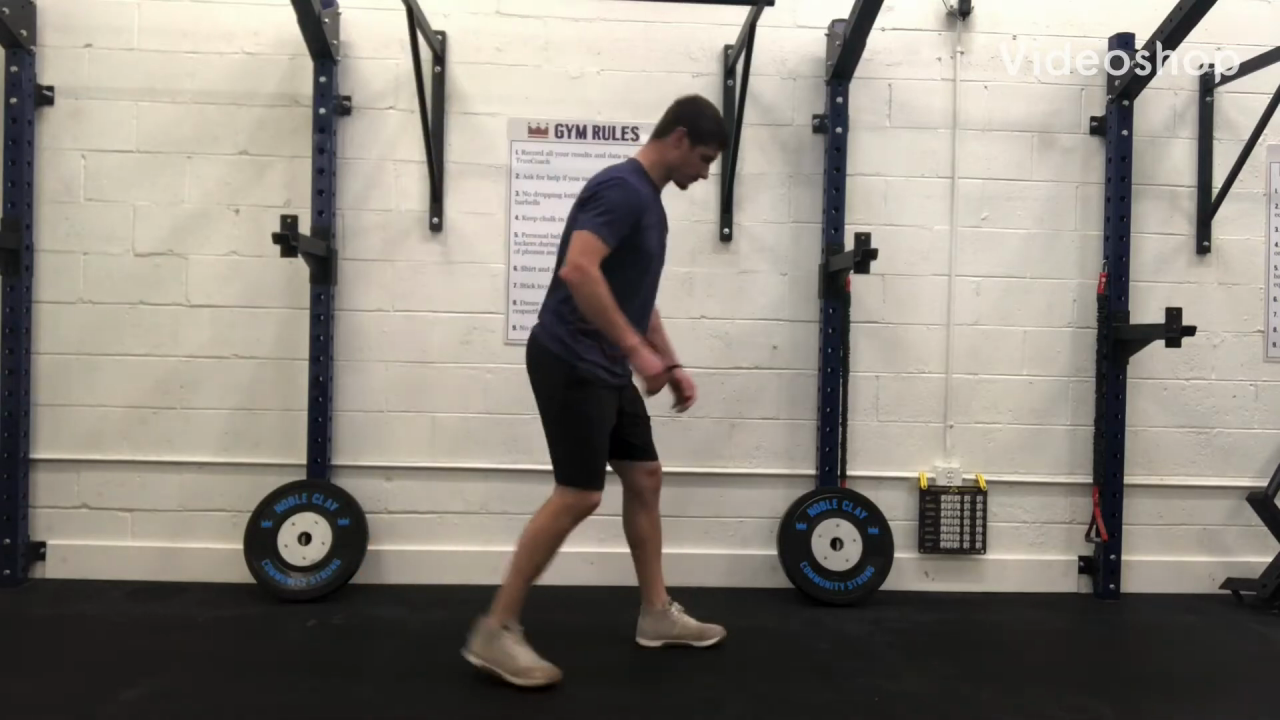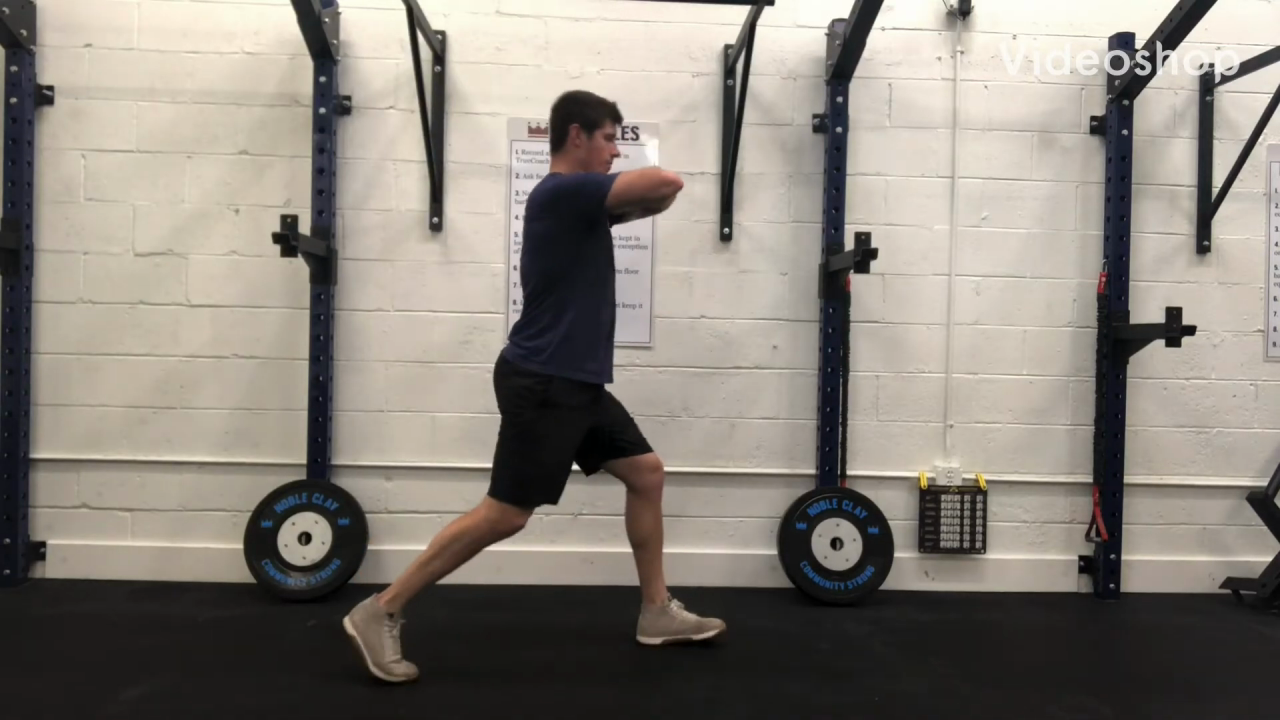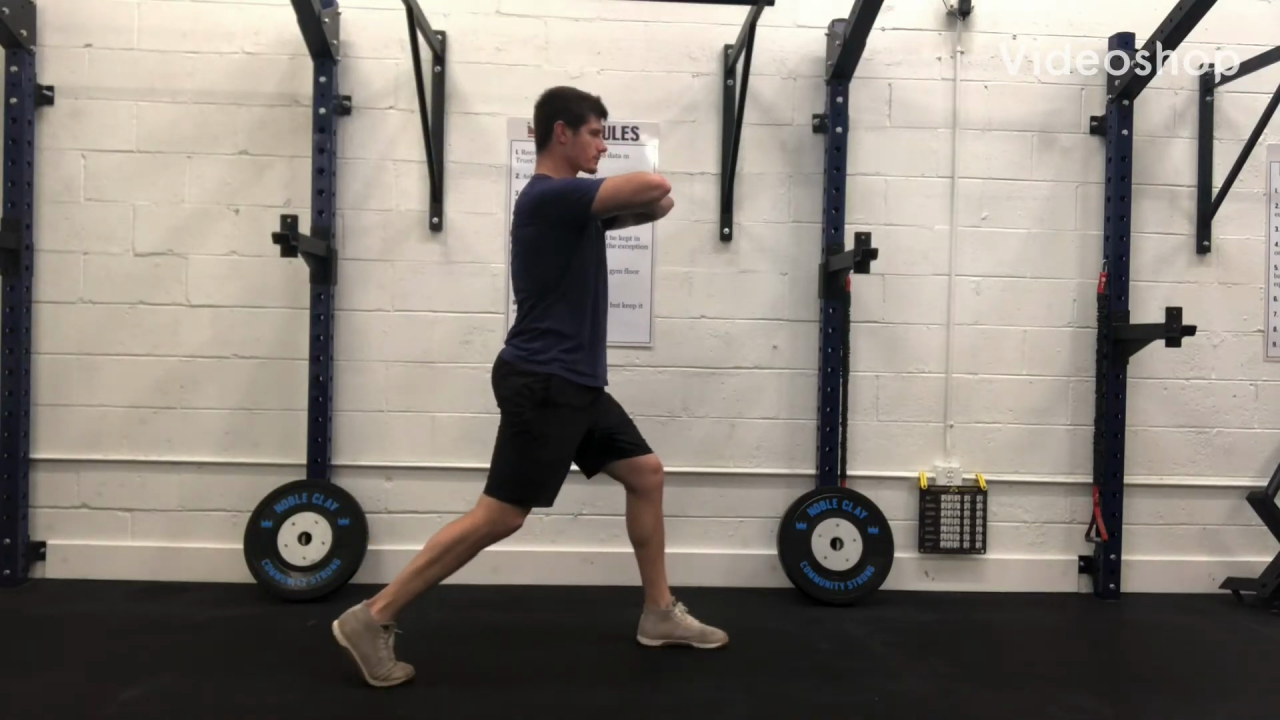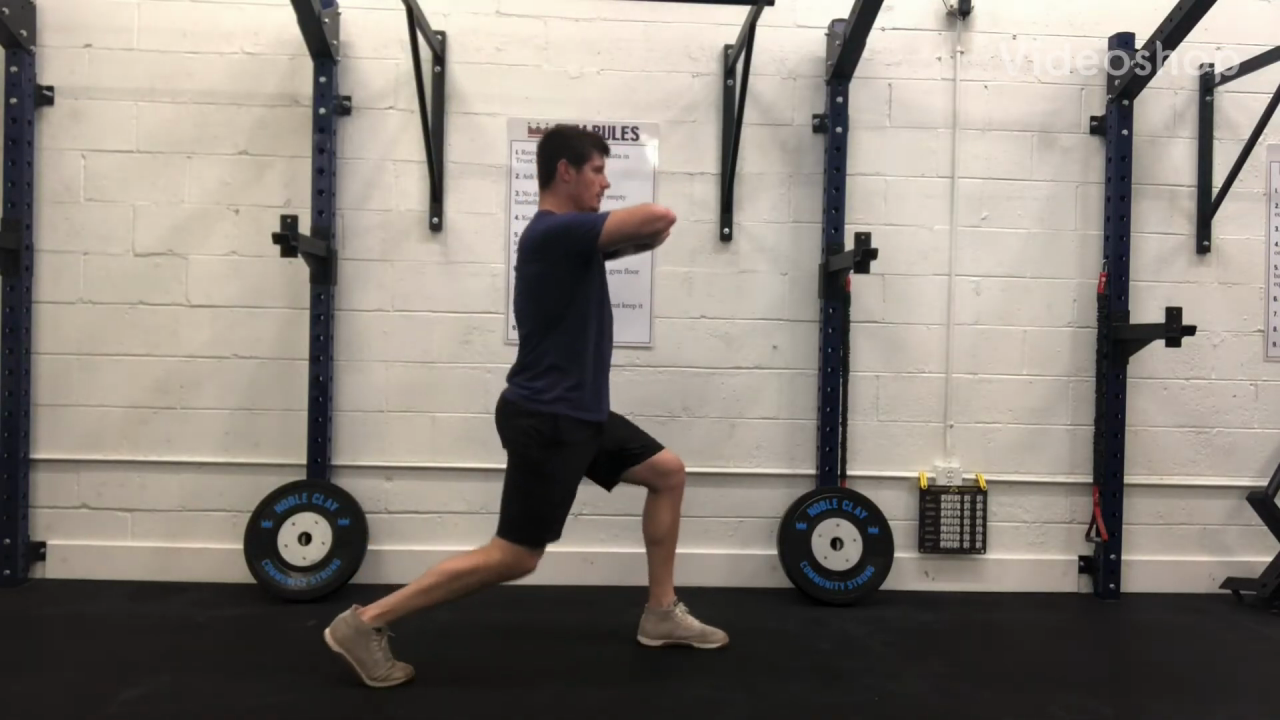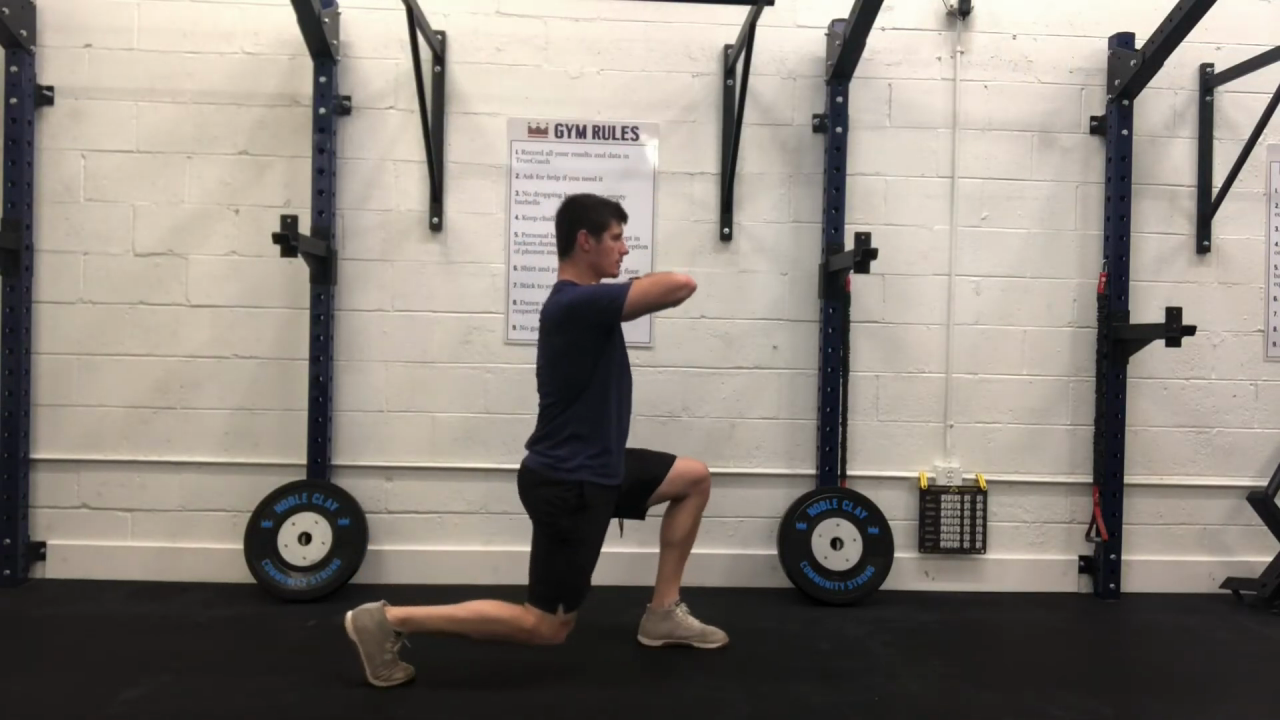
dt=1s
person 1, frame 1
left shoulder: (650, 200)
right shoulder: (621, 188)
right elbow: (577, 270)
left wrist: (670, 363)
right wrist: (636, 349)
left hip: (607, 366)
right hip: (572, 361)
left knee: (644, 479)
right knee: (578, 496)
left ankle: (656, 613)
right ankle: (496, 630)
person 1, frame 2
left shoulder: (581, 199)
right shoulder: (562, 192)
left elbow: (656, 197)
right elbow: (667, 182)
left wrist: (641, 194)
right wrist: (638, 184)
left hip: (577, 381)
right hip: (542, 381)
left knee: (647, 474)
right knee: (505, 513)
left ankle: (656, 611)
right ankle: (380, 612)
person 1, frame 3
left shoulder: (569, 199)
right shoulder: (550, 197)
left elbow: (652, 203)
right elbow: (654, 187)
left wrist: (648, 205)
right wrist: (647, 201)
left hip: (576, 381)
right hip: (542, 382)
left knee: (647, 476)
right knee: (499, 515)
left ankle: (660, 613)
right ankle: (372, 619)
person 1, frame 4
left shoulder: (568, 234)
right shoulder: (555, 233)
left elbow: (648, 232)
right elbow: (659, 218)
left wrist: (643, 233)
right wrist: (646, 228)
left hip: (578, 412)
right hip: (547, 419)
left knee: (669, 472)
right knee: (514, 556)
left ankle: (661, 613)
right ankle: (365, 623)
person 1, frame 5
left shoulder: (583, 300)
right shoulder: (578, 304)
left elbow: (659, 289)
right elbow: (680, 286)
left wrist: (643, 287)
right wrist: (647, 285)
left hip: (590, 468)
right hip: (569, 484)
left knee: (695, 478)
right knee: (546, 627)
left ankle: (663, 612)
right ankle: (387, 620)
